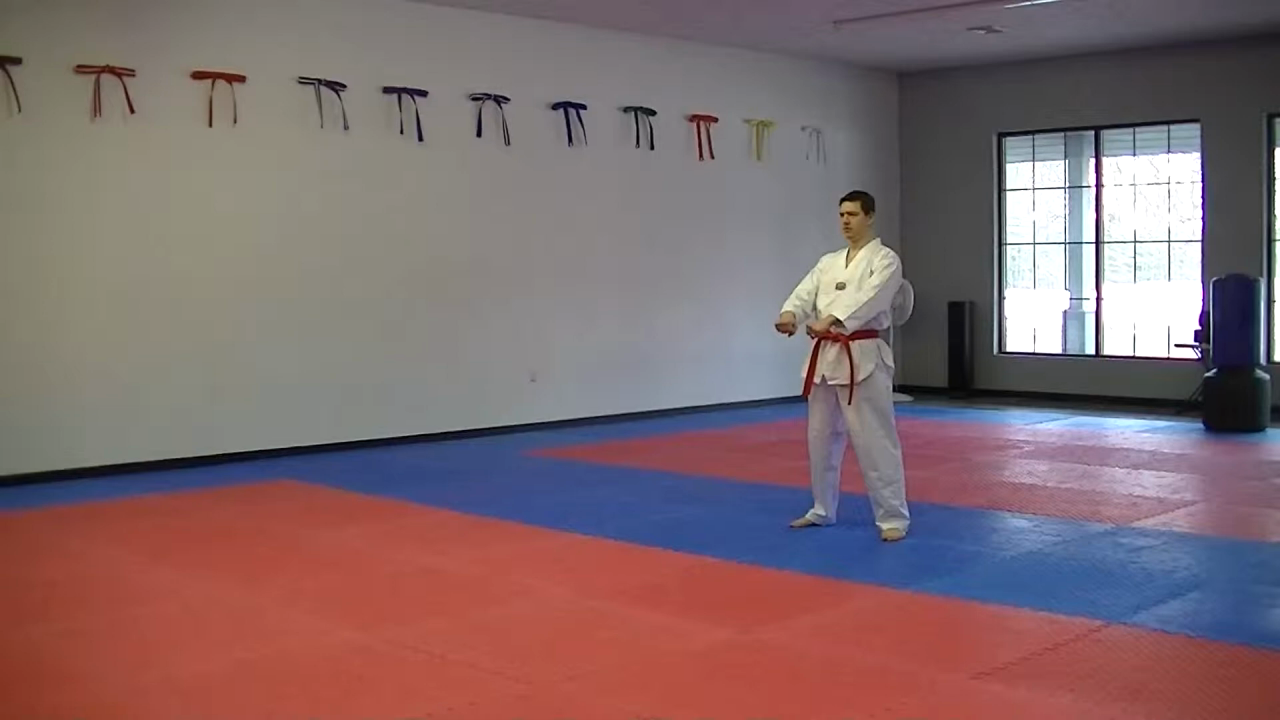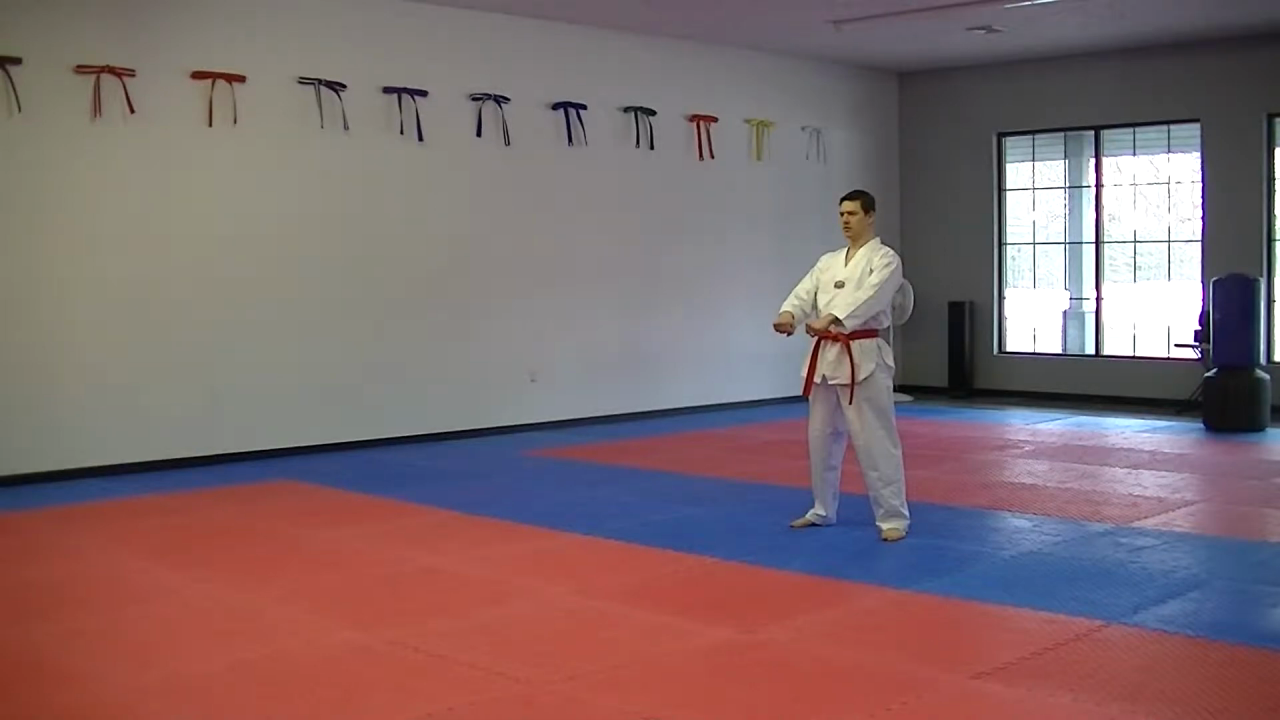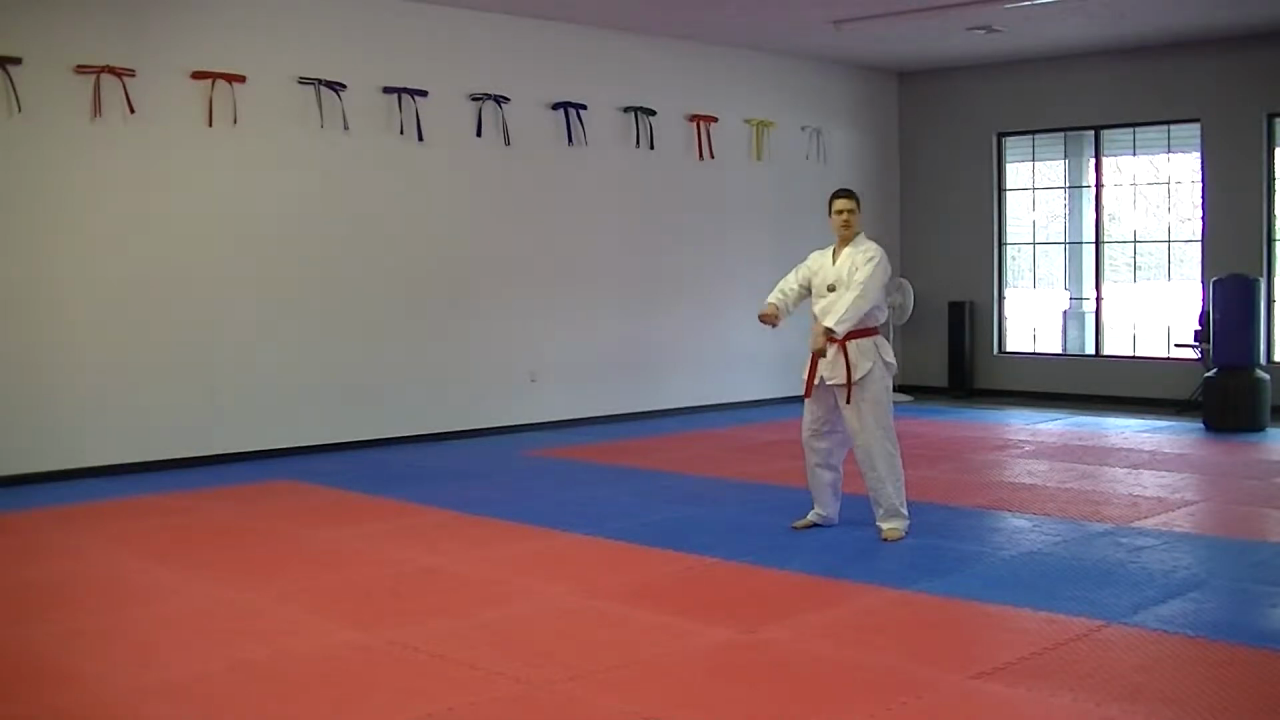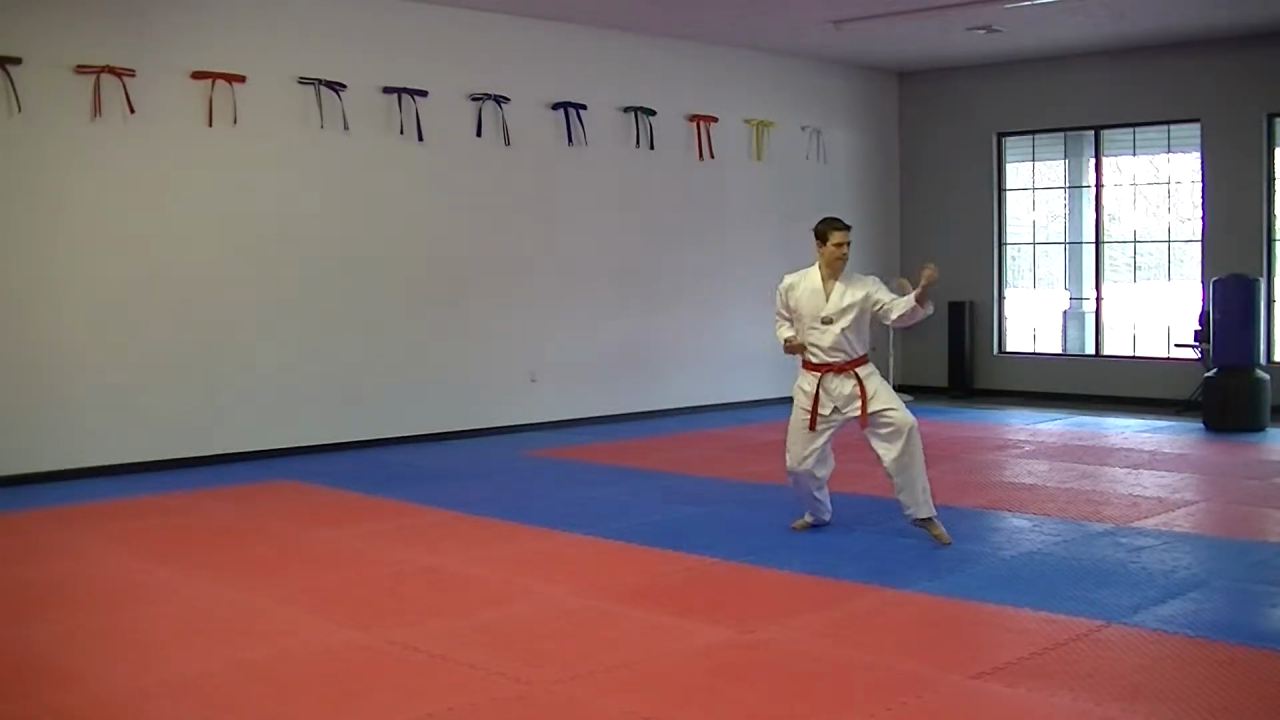
dt=1s
person 1, frame 1
left shoulder: (885, 260)
right shoulder: (828, 262)
left elbow: (868, 298)
right elbow: (805, 292)
left wrist: (829, 320)
right wrist: (789, 314)
left hip: (862, 358)
right hip: (825, 358)
left knee: (874, 439)
right knee: (821, 437)
left ankle: (893, 517)
right ankle: (822, 510)
person 1, frame 2
left shoulder: (885, 259)
right shoulder: (828, 261)
left elbow: (867, 297)
right elbow: (805, 291)
left wrist: (829, 318)
right wrist: (788, 313)
left hip: (864, 357)
right hip: (827, 357)
left knee: (875, 439)
right knee: (822, 436)
left ankle: (893, 516)
right ankle: (823, 510)
person 1, frame 3
left shoulder: (870, 255)
right shoulder: (818, 260)
left elbow: (856, 299)
right elbow: (791, 288)
left wrist: (825, 331)
right wrist: (774, 307)
left hip: (863, 356)
right hip: (828, 356)
left knee: (873, 439)
right knee: (818, 437)
left ankle: (893, 518)
right ankle: (824, 511)
person 1, frame 4
left shoulder: (864, 287)
right shoulder: (793, 285)
left elbow: (898, 311)
right elbow: (783, 320)
left wrist: (921, 294)
right wrist: (790, 339)
left hip: (860, 378)
right hip: (815, 383)
left knee: (903, 427)
right knee: (801, 460)
left ankle: (923, 515)
right ankle: (816, 513)
